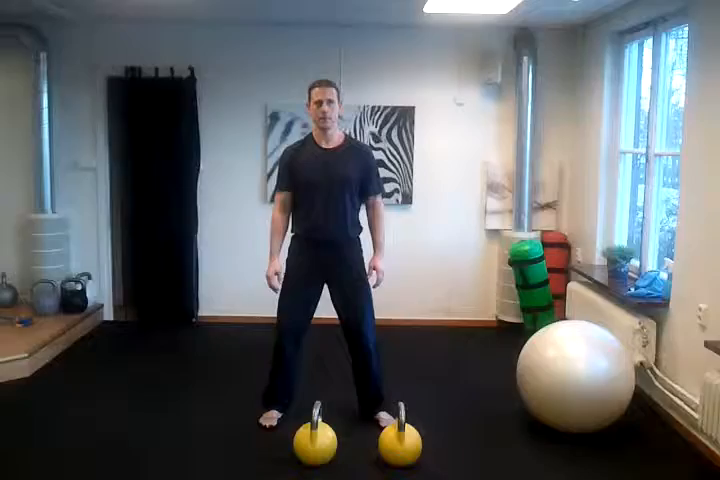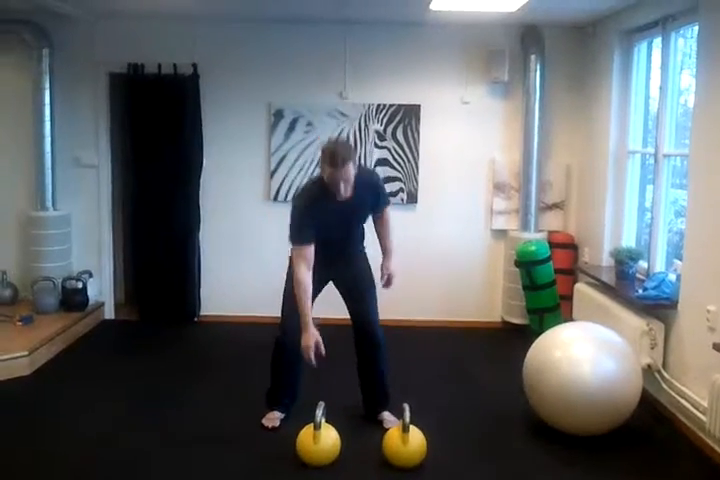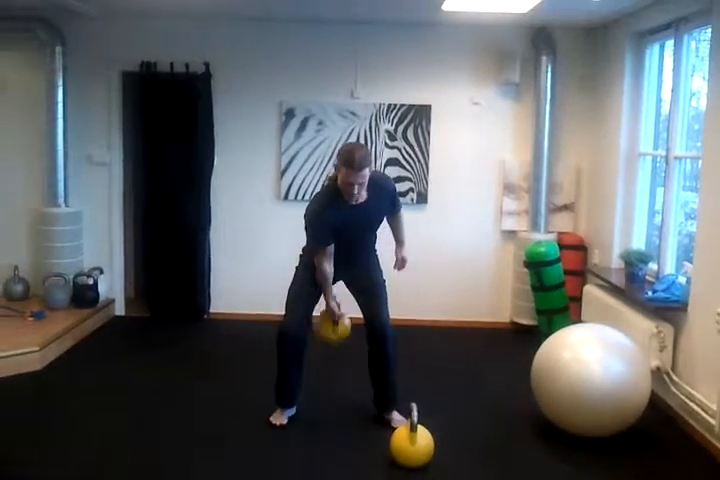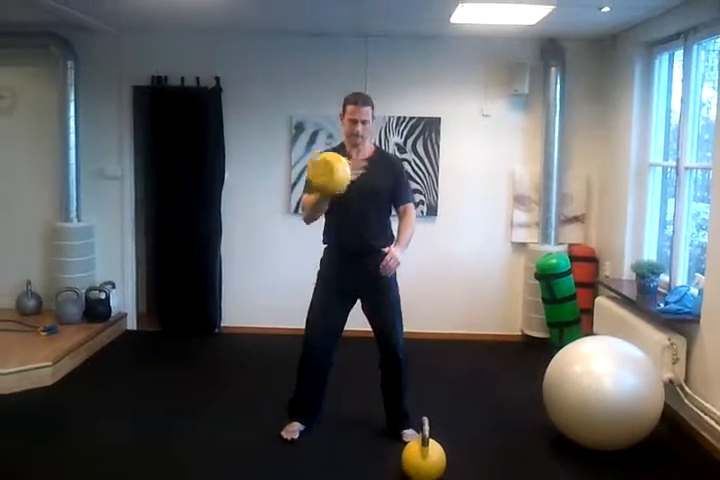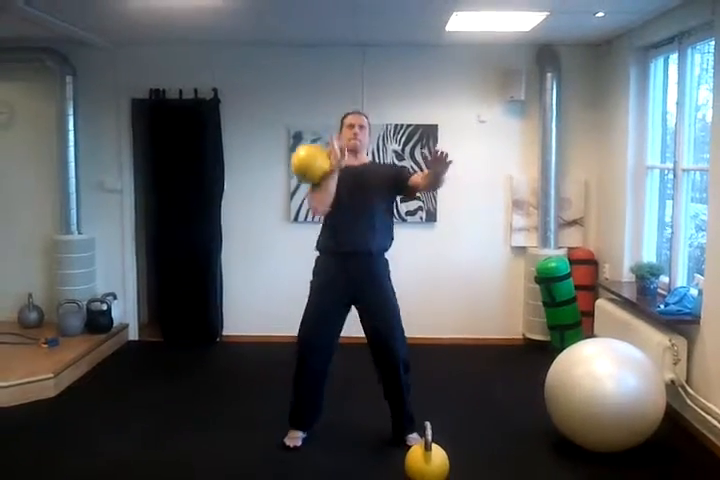
dt=1s
person 1, frame 1
left shoulder: (361, 155)
right shoulder: (294, 156)
left elbow: (374, 205)
right elbow: (281, 209)
left wrist: (378, 253)
right wrist: (274, 257)
left hip: (347, 253)
right hip: (304, 253)
left knee: (361, 331)
right knee: (289, 330)
left ankle: (373, 405)
right ankle: (276, 403)
person 1, frame 2
left shoulder: (371, 181)
right shoulder: (307, 198)
left elbow: (382, 212)
right elbow: (302, 265)
left wrist: (388, 256)
right wrist: (308, 326)
left hip: (352, 256)
right hip: (311, 257)
left knee: (369, 329)
right knee: (289, 333)
left ankle: (377, 407)
right ankle: (279, 406)
person 1, frame 3
left shoulder: (384, 186)
right shoulder: (321, 206)
left elbow: (395, 213)
right elbow: (323, 260)
left wrist: (400, 246)
right wrist: (329, 300)
left hip: (363, 259)
right hip: (320, 260)
left knee: (381, 328)
right knee: (291, 330)
left ankle: (387, 407)
right ankle: (286, 403)
person 1, frame 4
left shoulder: (390, 164)
left elbow: (408, 212)
right elbow: (308, 214)
left wrist: (398, 247)
left hip: (377, 264)
right hip: (337, 263)
left knee: (393, 345)
right knee: (317, 343)
left ankle: (399, 422)
right ankle: (301, 416)
person 1, frame 5
left shoulder: (387, 173)
right shoulder: (329, 177)
left elbow: (427, 184)
right elbow: (318, 208)
left wrist: (436, 170)
right wrist: (333, 167)
left hip: (372, 269)
right hip: (332, 268)
left knee: (392, 350)
right knee: (311, 348)
left ankle: (405, 427)
right ankle: (300, 424)
